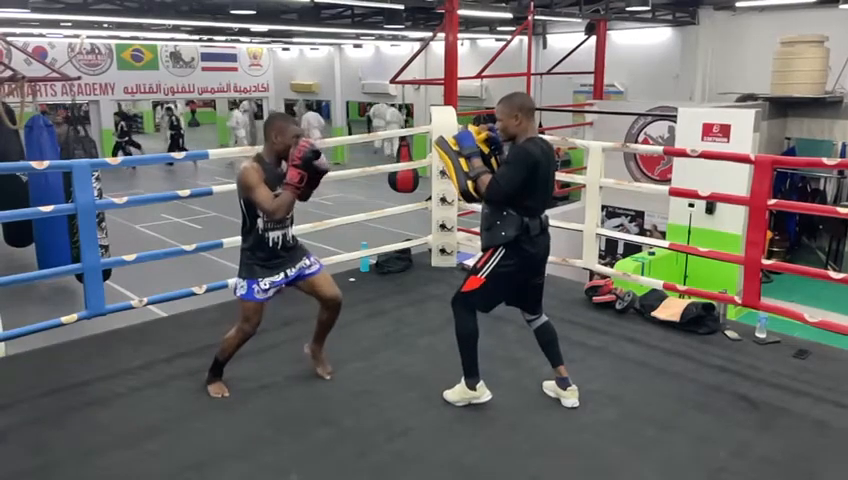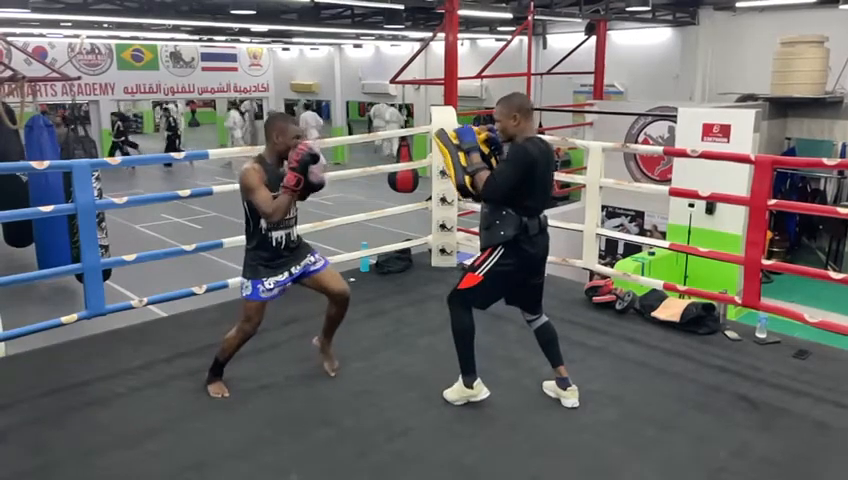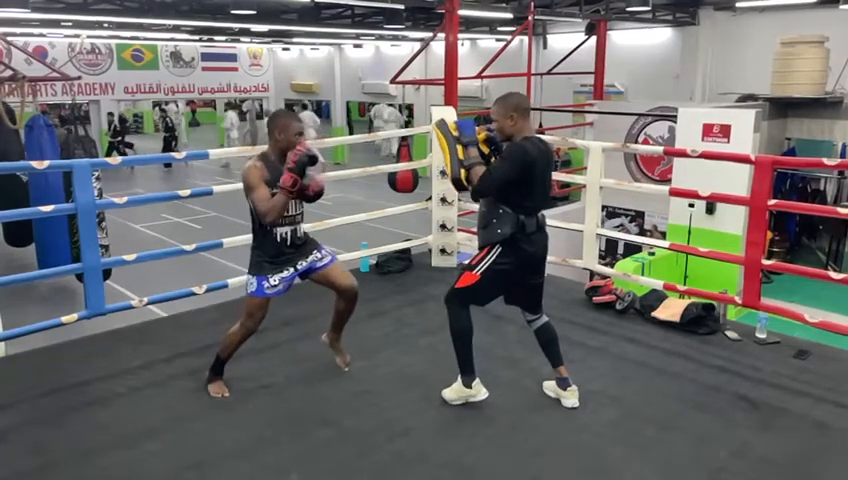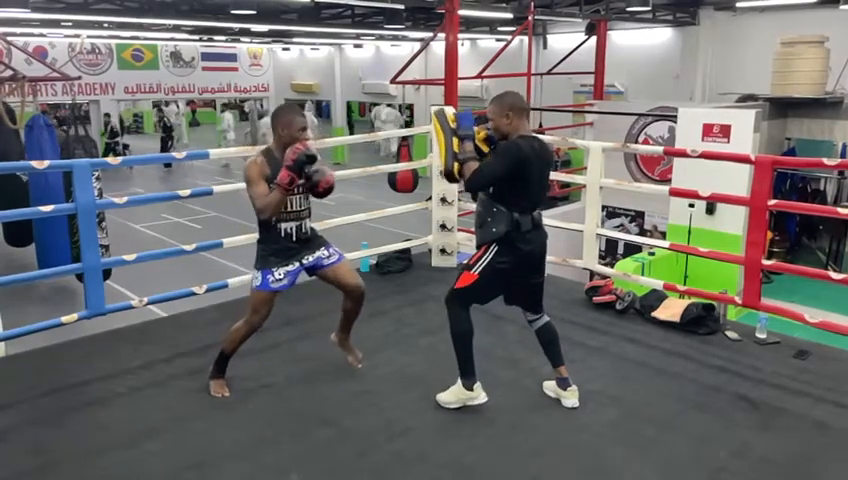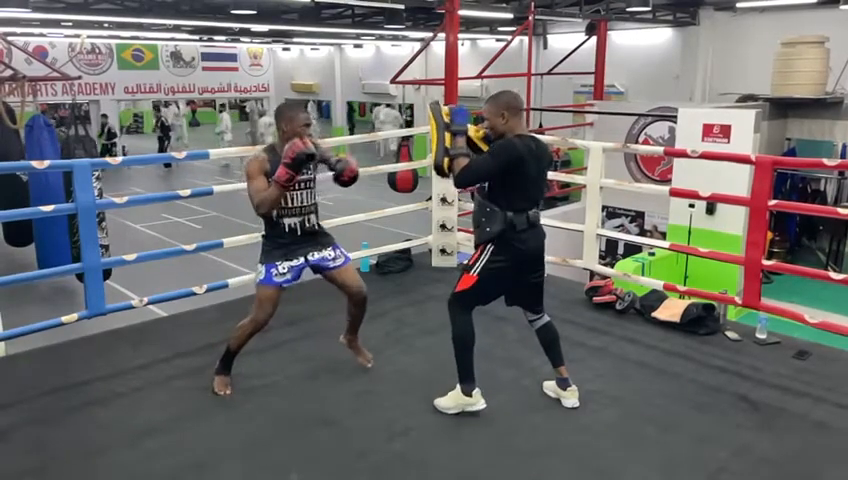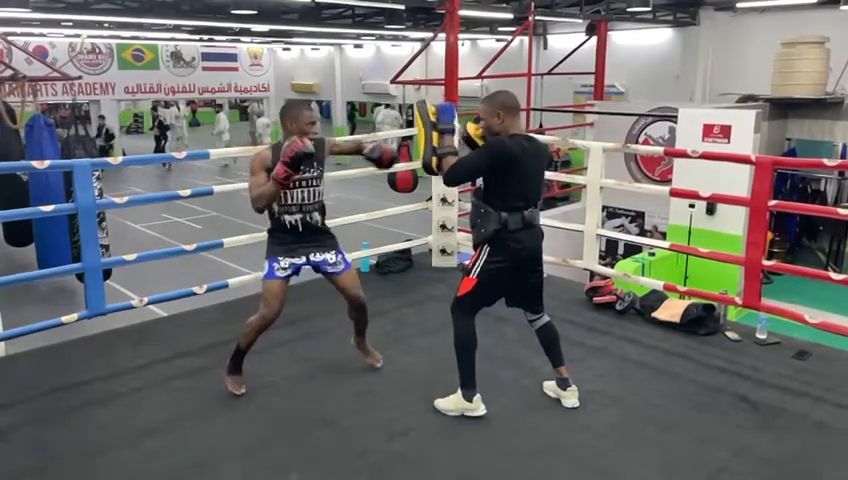
dt=0.3s
person 1, frame 1
left shoulder: (523, 153)
right shoulder: (542, 149)
left elbow: (493, 193)
left wrist: (473, 155)
right wrist: (497, 151)
left hip: (513, 246)
right hip: (533, 242)
left knee: (463, 303)
right knee: (532, 312)
left ankle: (473, 386)
right ankle: (564, 384)
person 1, frame 2
left shoulder: (522, 153)
right shoulder: (542, 149)
left elbow: (489, 191)
left wrist: (472, 151)
right wrist: (494, 149)
left hip: (512, 246)
right hip: (533, 242)
left knee: (459, 301)
right knee: (532, 312)
left ankle: (470, 383)
right ankle: (564, 384)
person 1, frame 3
left shoulder: (519, 151)
right shoulder: (541, 149)
left elbow: (483, 187)
left wrist: (470, 145)
left hip: (510, 245)
right hip: (532, 241)
left knee: (456, 300)
right knee: (533, 312)
left ankle: (468, 383)
right ankle: (564, 384)
person 1, frame 4
left shoulder: (514, 150)
right shoulder: (541, 150)
left elbow: (473, 182)
left wrist: (466, 140)
left hip: (507, 244)
right hip: (532, 240)
left knee: (457, 301)
right knee: (534, 311)
left ankle: (469, 386)
right ankle: (564, 384)
person 1, frame 5
left shoulder: (507, 149)
right shoulder: (539, 149)
left elbow: (463, 178)
left wrist: (459, 135)
right wrist: (485, 145)
left hip: (504, 243)
right hip: (531, 239)
left knee: (459, 305)
right knee: (534, 311)
left ankle: (468, 392)
right ankle: (565, 384)
person 1, frame 6
left shoulder: (499, 148)
right shoulder: (538, 149)
left elbow: (452, 176)
left wrist: (446, 133)
left hip: (502, 243)
right hip: (530, 238)
left knee: (462, 310)
right knee: (535, 311)
left ankle: (469, 397)
right ankle: (565, 384)
person 2, frame 1
left shoulder: (286, 164)
right shoulder: (250, 171)
left elbow: (302, 197)
right elbow: (275, 212)
left wrist: (313, 176)
right wrist: (297, 172)
left hip: (291, 252)
right hip: (259, 262)
left knee: (333, 298)
right knee: (247, 327)
left ankle: (316, 349)
right ankle: (214, 375)
person 2, frame 2
left shoulder: (287, 164)
right shoulder: (252, 172)
right elbow: (273, 215)
left wrist: (308, 183)
right wrist: (295, 175)
left hip: (296, 250)
right hip: (263, 261)
left knee: (341, 293)
right knee: (248, 327)
left ankle: (325, 342)
right ankle: (214, 375)
person 2, frame 3
left shoulder: (291, 160)
right shoulder: (255, 169)
right elbow: (268, 215)
left wrist: (310, 186)
right wrist: (293, 176)
left hip: (302, 246)
right hip: (269, 258)
left knee: (349, 288)
right knee: (250, 323)
left ankle: (334, 338)
right ankle: (214, 374)
person 2, frame 4
left shoulder: (300, 155)
right shoulder: (258, 165)
left elbow: (317, 176)
right elbow: (264, 211)
right wrist: (289, 173)
left hip: (310, 242)
right hip: (275, 252)
left knee: (356, 288)
right knee: (254, 320)
left ankle: (342, 337)
right ankle: (217, 371)
person 2, frame 5
left shoulder: (310, 149)
right shoulder: (260, 161)
left elbow: (332, 160)
right elbow: (262, 207)
left wrist: (342, 165)
right wrist: (288, 170)
left hip: (316, 238)
right hip: (280, 247)
left knee: (358, 292)
right knee: (260, 317)
left ankle: (351, 339)
right ankle: (223, 368)
person 2, frame 6
left shoulder: (321, 147)
right shoulder: (265, 158)
left elbow: (356, 146)
right elbow: (258, 203)
left wrist: (373, 150)
right wrist: (285, 168)
left hip: (321, 239)
right hip: (283, 244)
left knee: (357, 298)
right knee: (268, 314)
left ankle: (361, 342)
right ankle: (234, 366)
